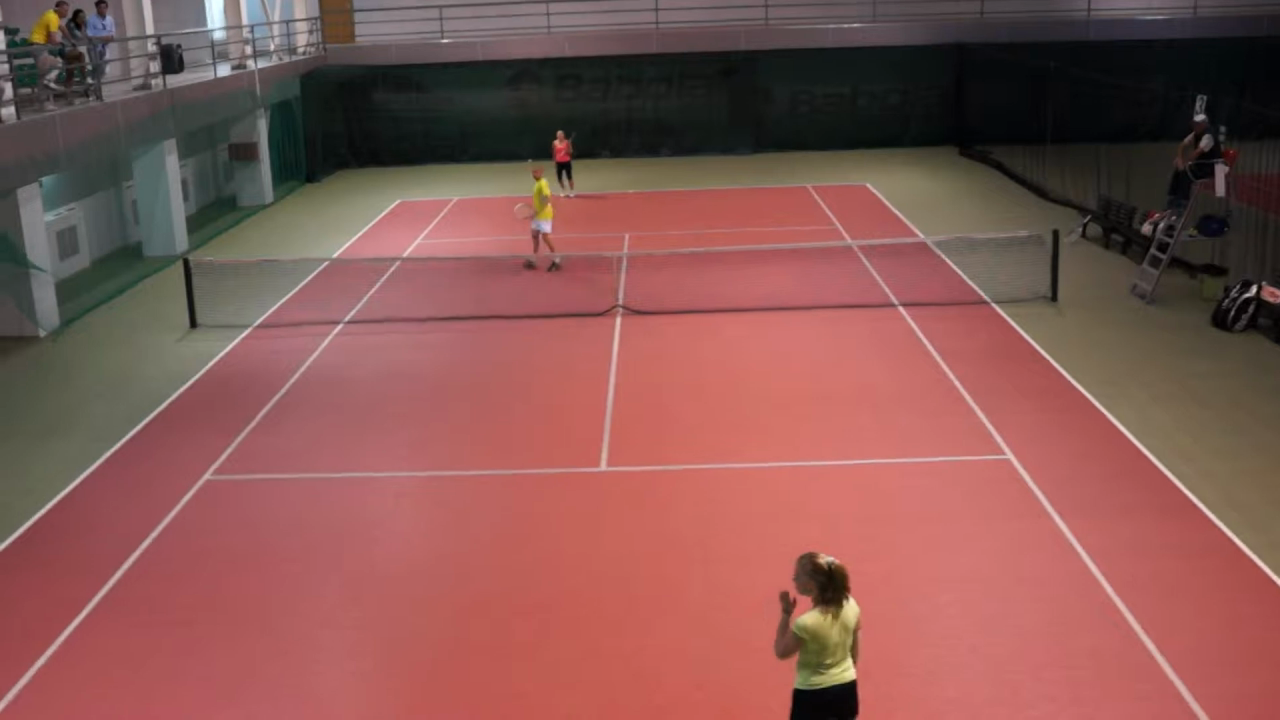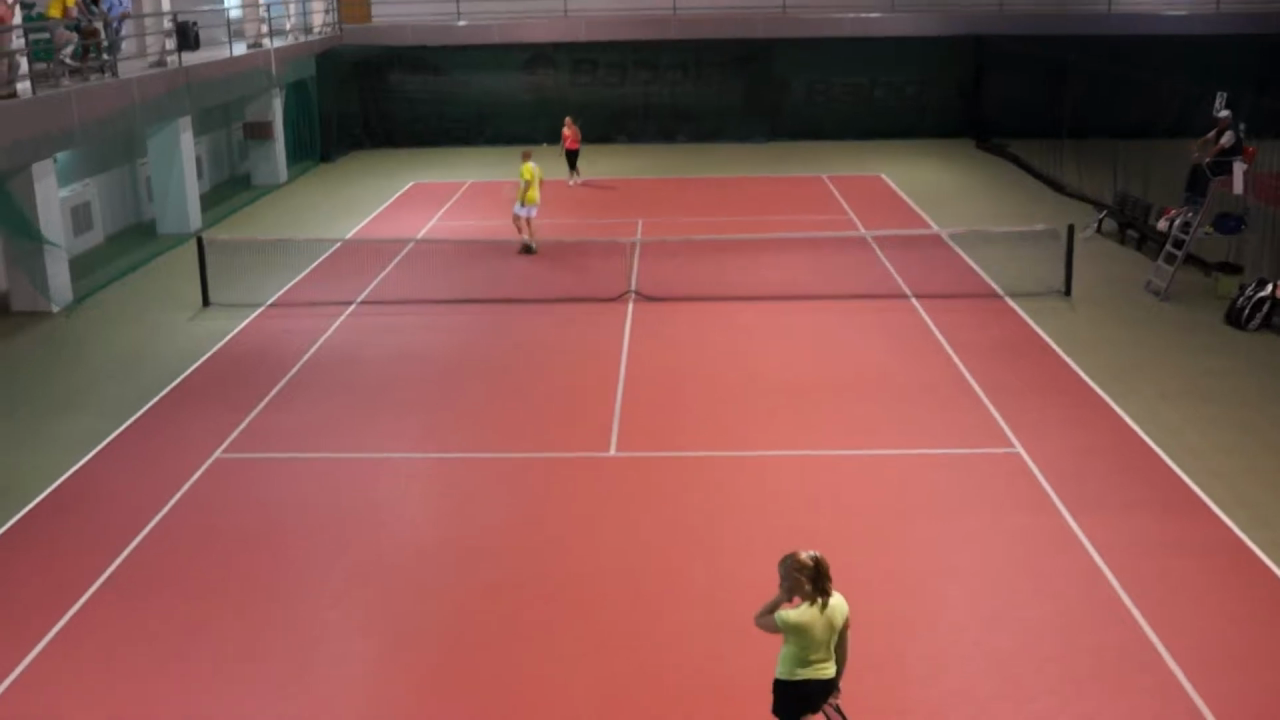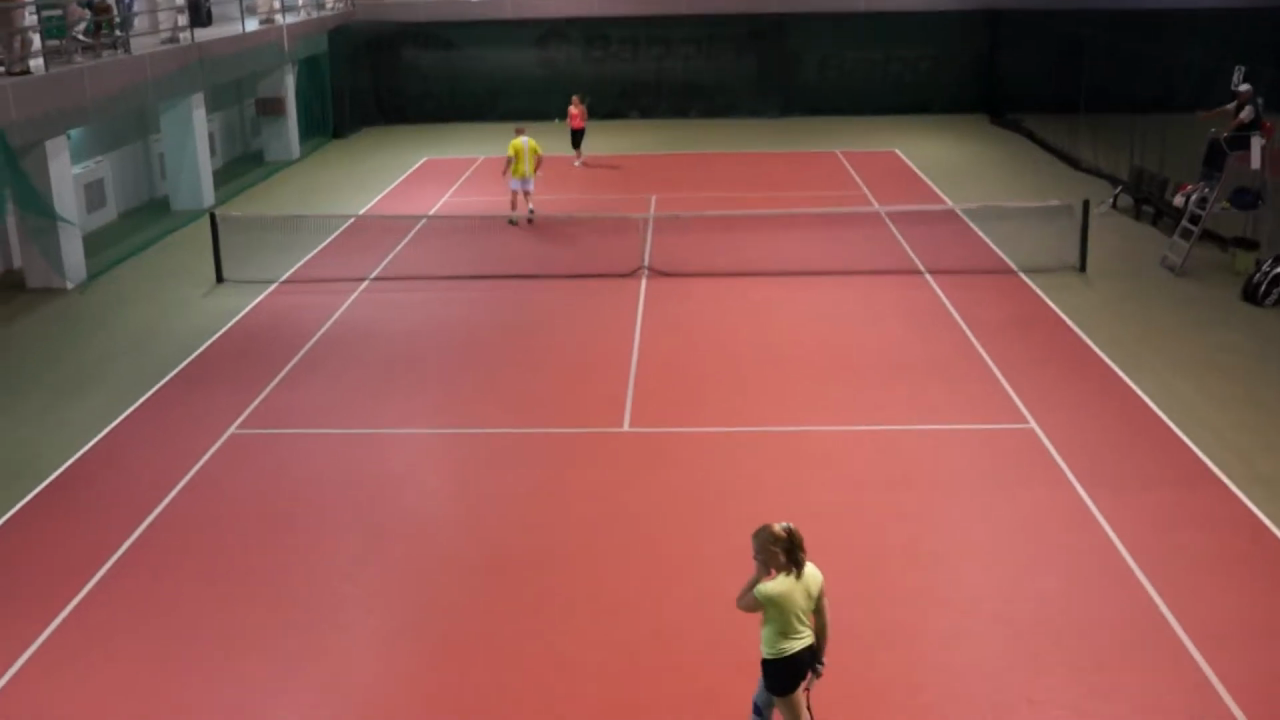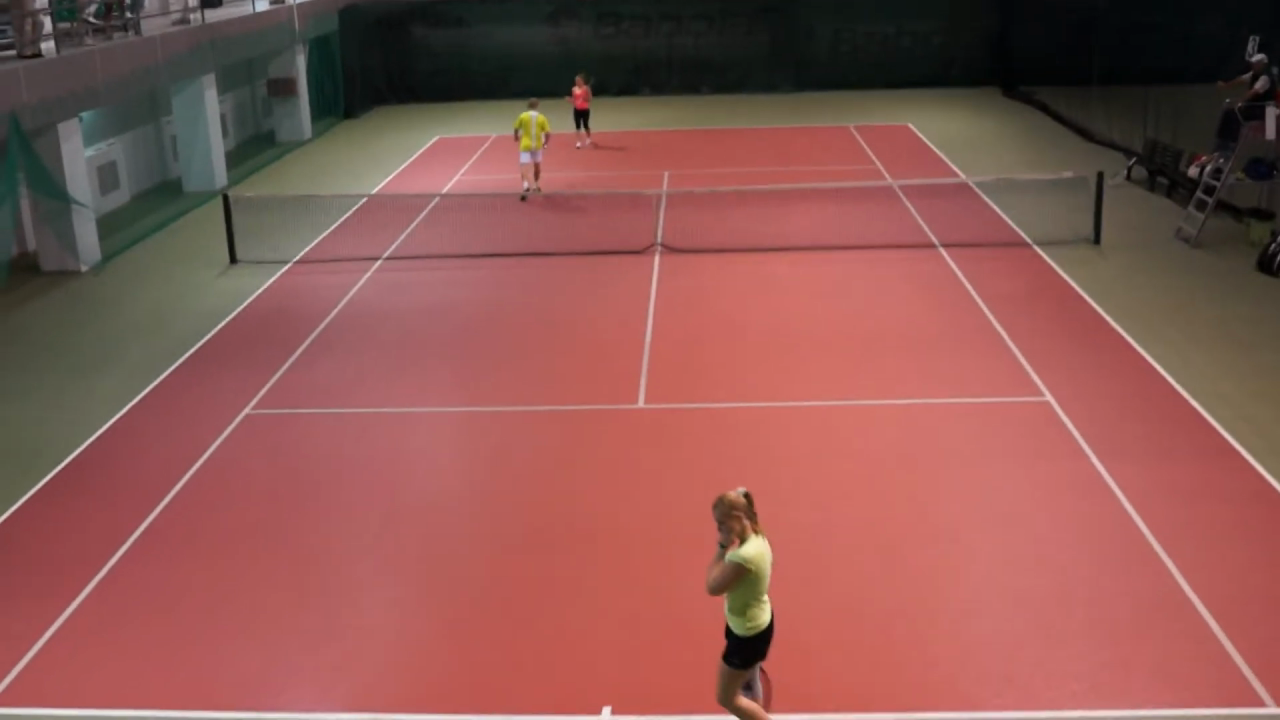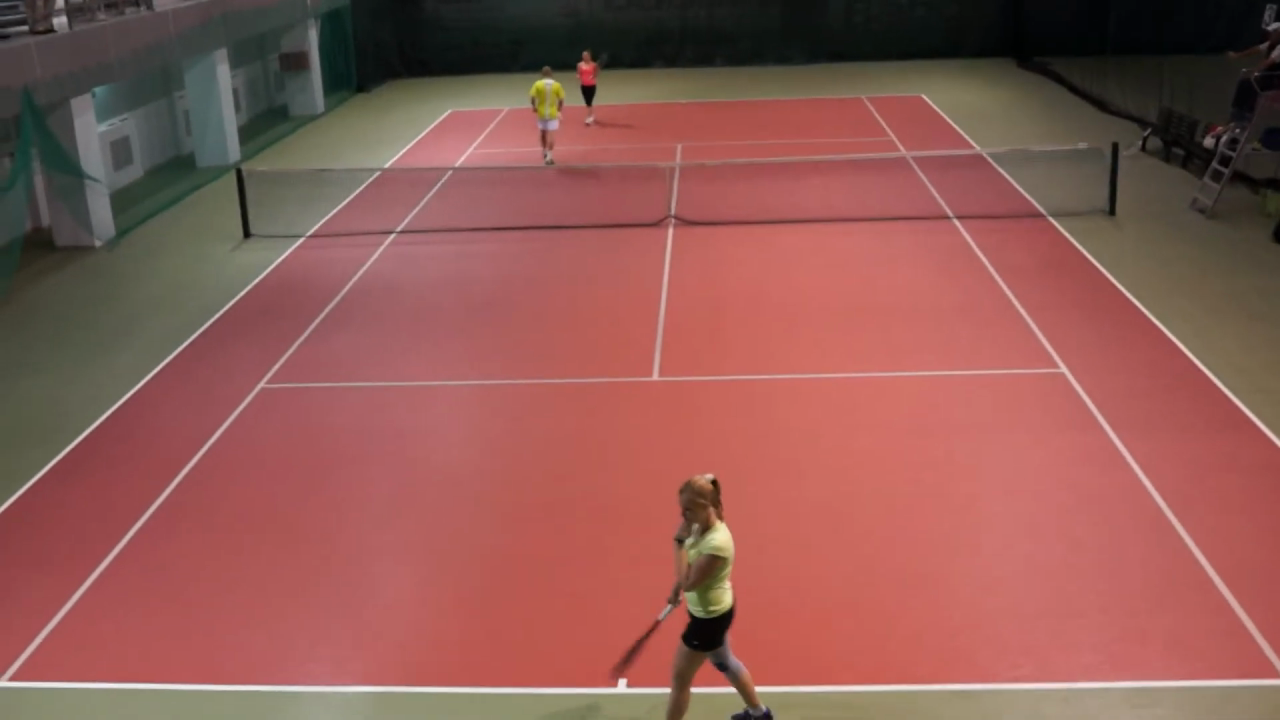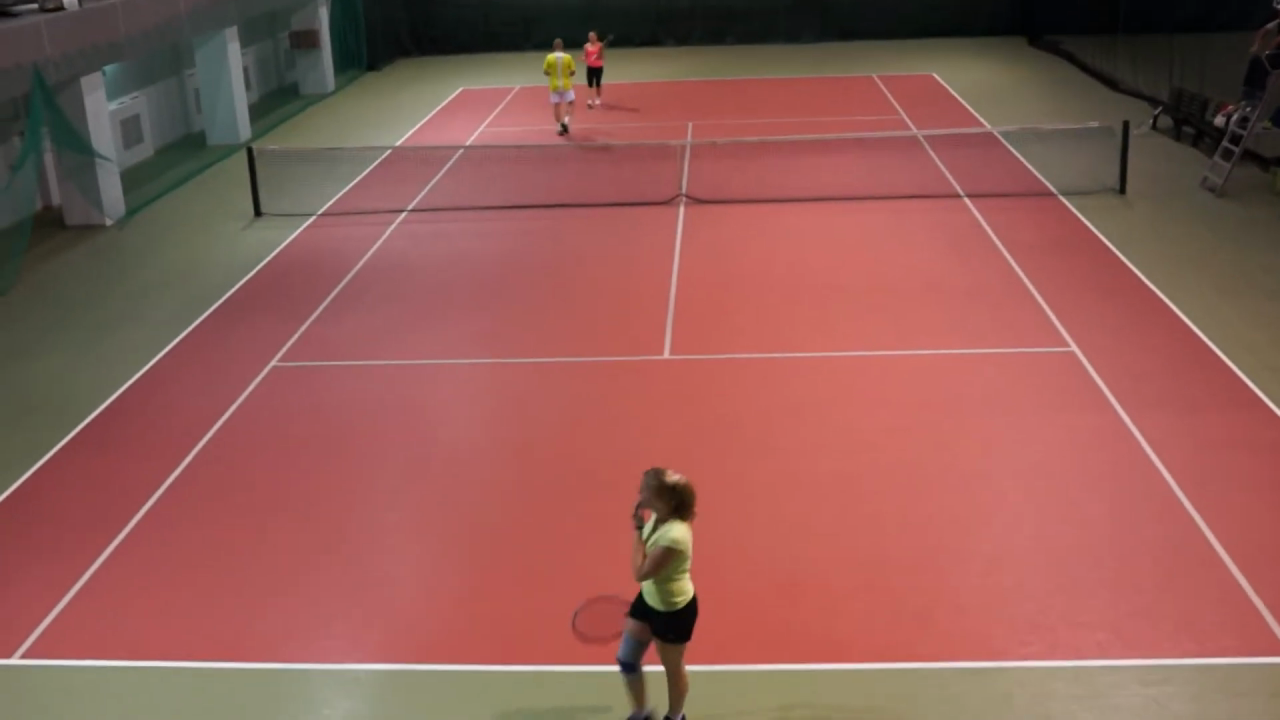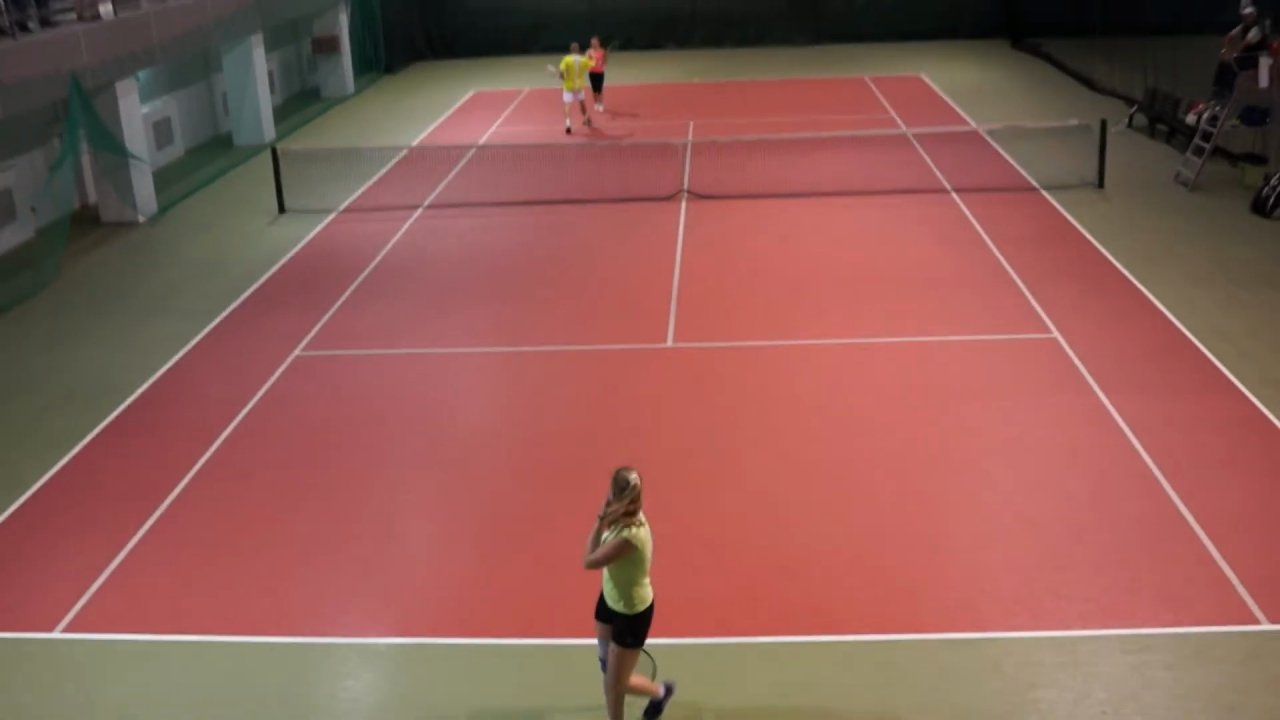
dt=0.4s
person 1, frame 1
left shoulder: (805, 624)
right shoulder: (850, 606)
left elbow: (780, 652)
right elbow: (854, 651)
left wrist: (786, 612)
left hip: (812, 696)
right hip: (846, 689)
person 1, frame 2
left shoulder: (791, 618)
right shoulder: (839, 603)
left elbow: (759, 620)
right elbow: (842, 651)
left wrist: (781, 598)
right wrist: (835, 683)
left hip: (793, 686)
right hip: (824, 682)
person 1, frame 3
left shoulder: (769, 591)
right shoulder: (811, 572)
left elbow: (741, 603)
right elbow: (822, 620)
left wrist: (758, 575)
right wrist: (818, 657)
left hip: (782, 660)
right hip: (805, 652)
person 1, frame 4
left shoulder: (745, 555)
right shoulder: (754, 540)
left elbow: (713, 588)
left wrist: (722, 548)
left hip: (748, 634)
right hip: (746, 626)
left knee: (725, 698)
right knee: (747, 682)
person 1, frame 5
left shoulder: (716, 543)
right shoulder: (701, 528)
left elbow: (687, 582)
left wrist: (680, 542)
right wrist: (676, 590)
left hip: (710, 618)
right hip: (711, 613)
left knee: (680, 678)
right knee: (724, 660)
person 1, frame 6
left shoulder: (673, 535)
right shoulder: (659, 518)
left elbow: (641, 572)
left wrist: (638, 526)
left hip: (674, 609)
right hip: (649, 599)
left knee: (672, 667)
right knee: (626, 661)
person 1, frame 7
left shoulder: (630, 532)
right shoulder: (622, 520)
left elbow: (590, 561)
left wrist: (601, 518)
left hip: (631, 613)
right hip: (610, 601)
left knee: (617, 685)
right knee: (607, 667)
left ankle: (660, 692)
